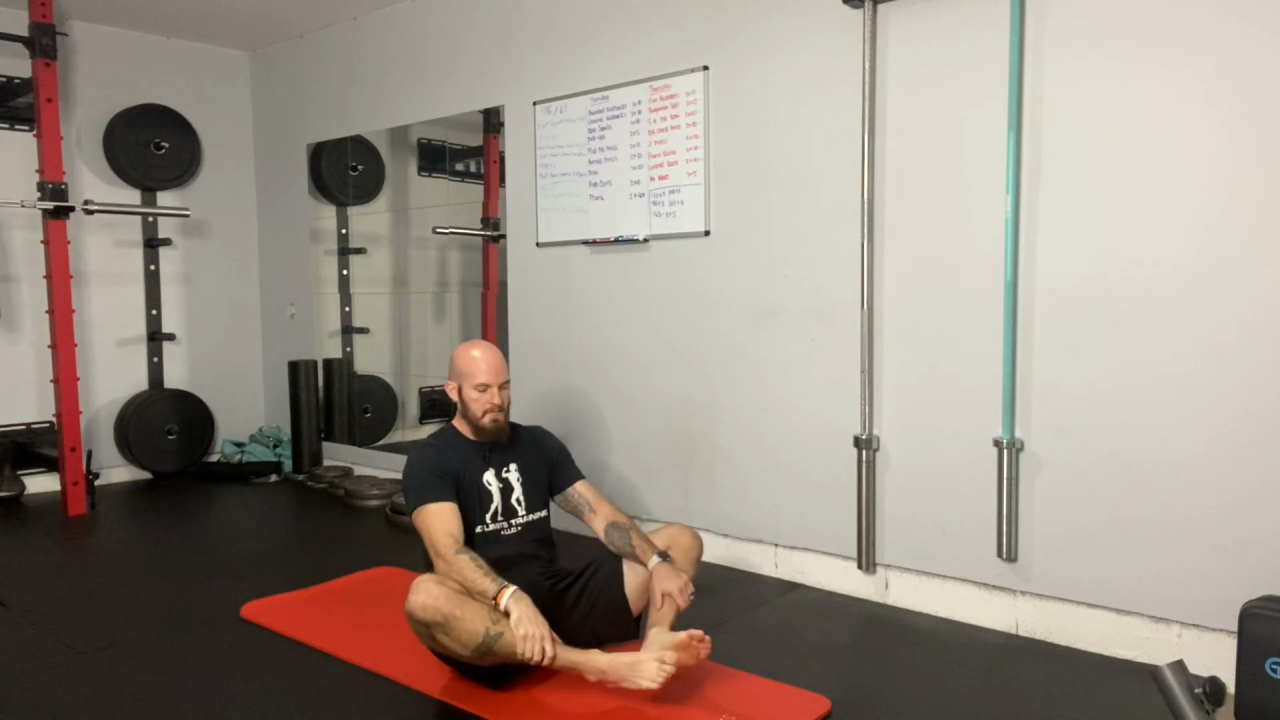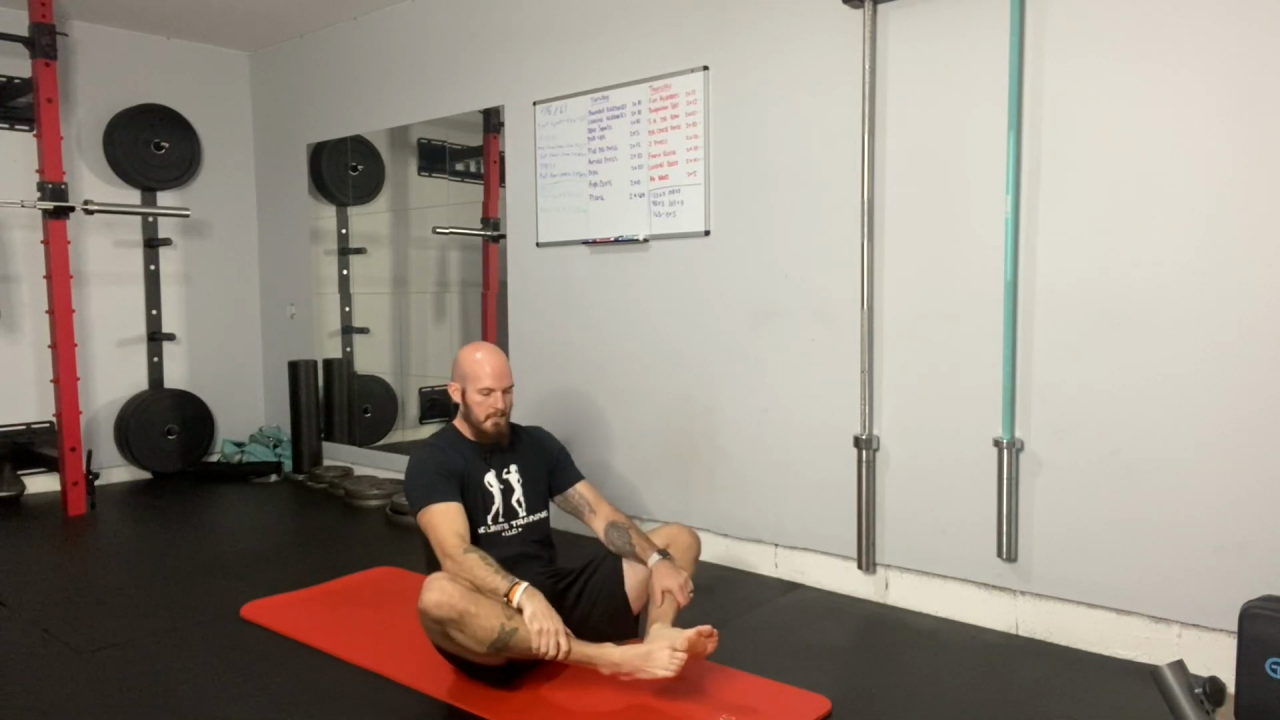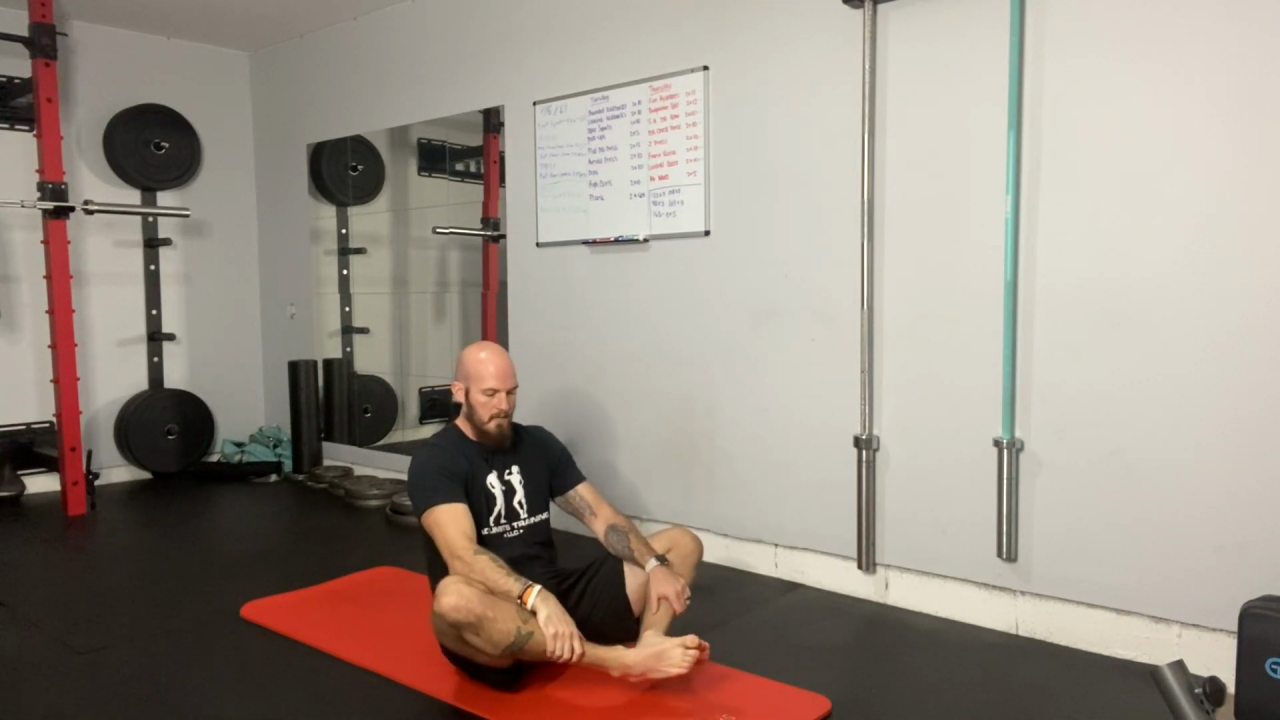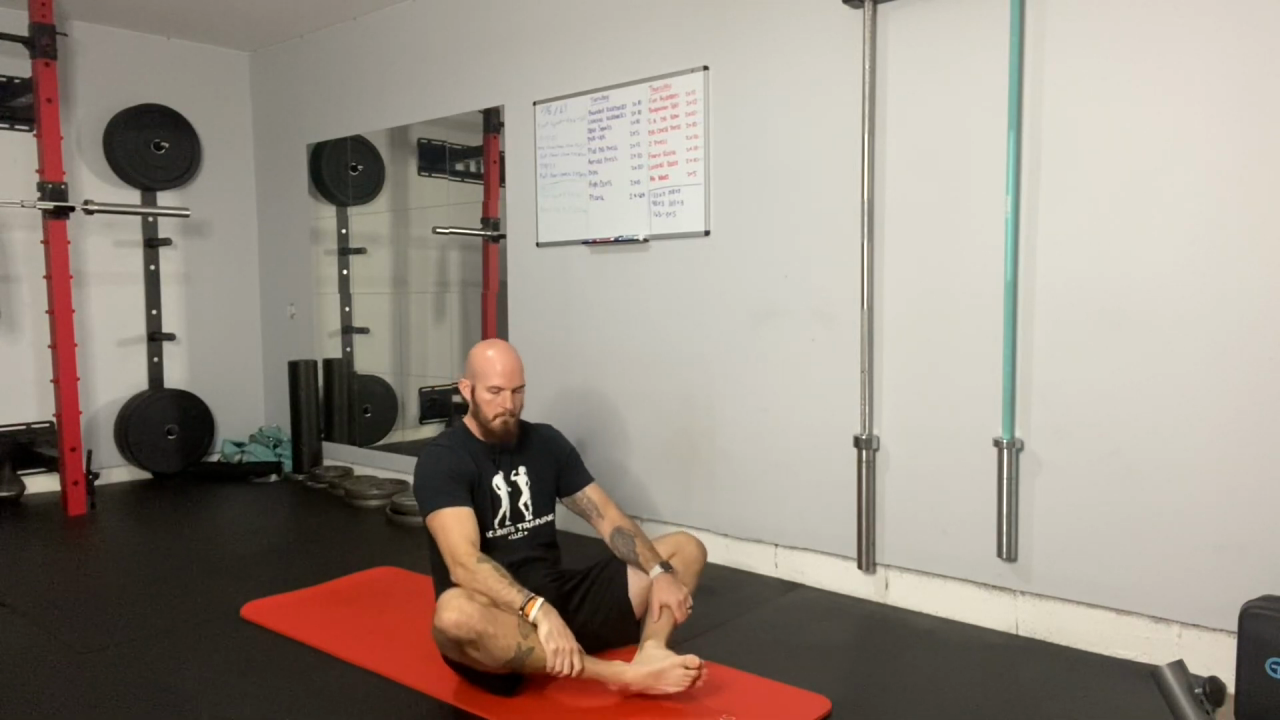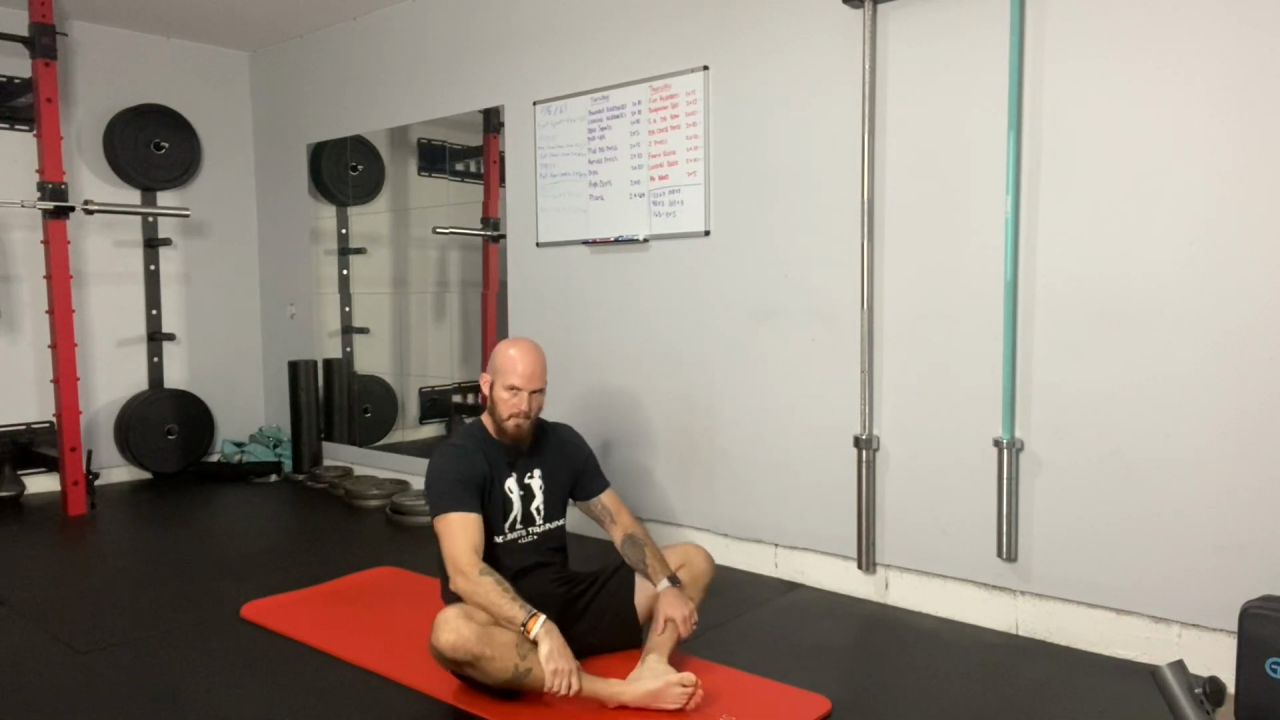
dt=0.3s
person 1, frame 1
left shoulder: (538, 443)
right shoulder: (430, 461)
left elbow: (601, 515)
right elbow: (449, 553)
left wrist: (658, 563)
right wrist: (511, 598)
left hip: (558, 596)
right hip: (489, 614)
left knee: (681, 539)
right knee: (425, 598)
left ankle: (655, 643)
right ankle: (592, 663)
person 1, frame 2
left shoulder: (537, 443)
right shoulder: (432, 461)
left elbow: (600, 515)
right elbow: (455, 553)
left wrist: (658, 560)
right wrist: (524, 595)
left hip: (556, 593)
right hip: (490, 616)
left knee: (679, 539)
right knee: (438, 596)
left ankle: (658, 636)
right ankle: (606, 657)
person 1, frame 3
left shoulder: (539, 443)
right shoulder: (435, 461)
left elbow: (601, 517)
right elbow: (462, 555)
left wrist: (656, 566)
right wrist: (537, 597)
left hip: (558, 592)
right hip: (492, 616)
left knee: (681, 543)
right knee: (454, 598)
left ankle: (650, 642)
right ankle: (618, 659)
person 1, frame 4
left shoulder: (546, 441)
right shoulder: (442, 460)
left elbow: (607, 517)
right elbow: (464, 563)
left wrist: (659, 572)
right wrist: (539, 610)
left hip: (559, 594)
right hip: (497, 614)
left knee: (686, 548)
right knee: (454, 614)
left ankle: (651, 652)
right ankle: (618, 673)
person 1, frame 5
left shoulder: (563, 442)
right shoulder: (456, 458)
left elbow: (620, 523)
right elbow: (464, 572)
left wrist: (666, 585)
right wrist: (541, 629)
left hip: (564, 596)
right hip: (499, 619)
left knee: (695, 560)
right knee: (452, 633)
left ankle: (651, 666)
right ankle: (614, 690)
